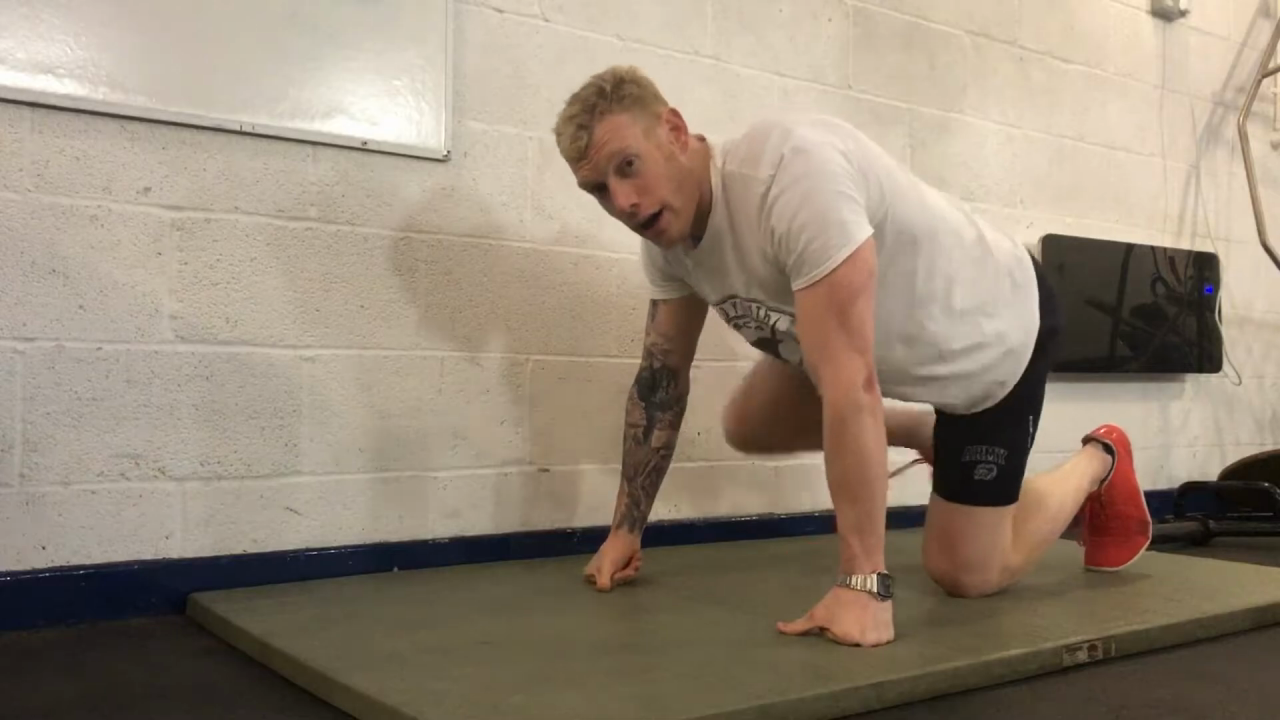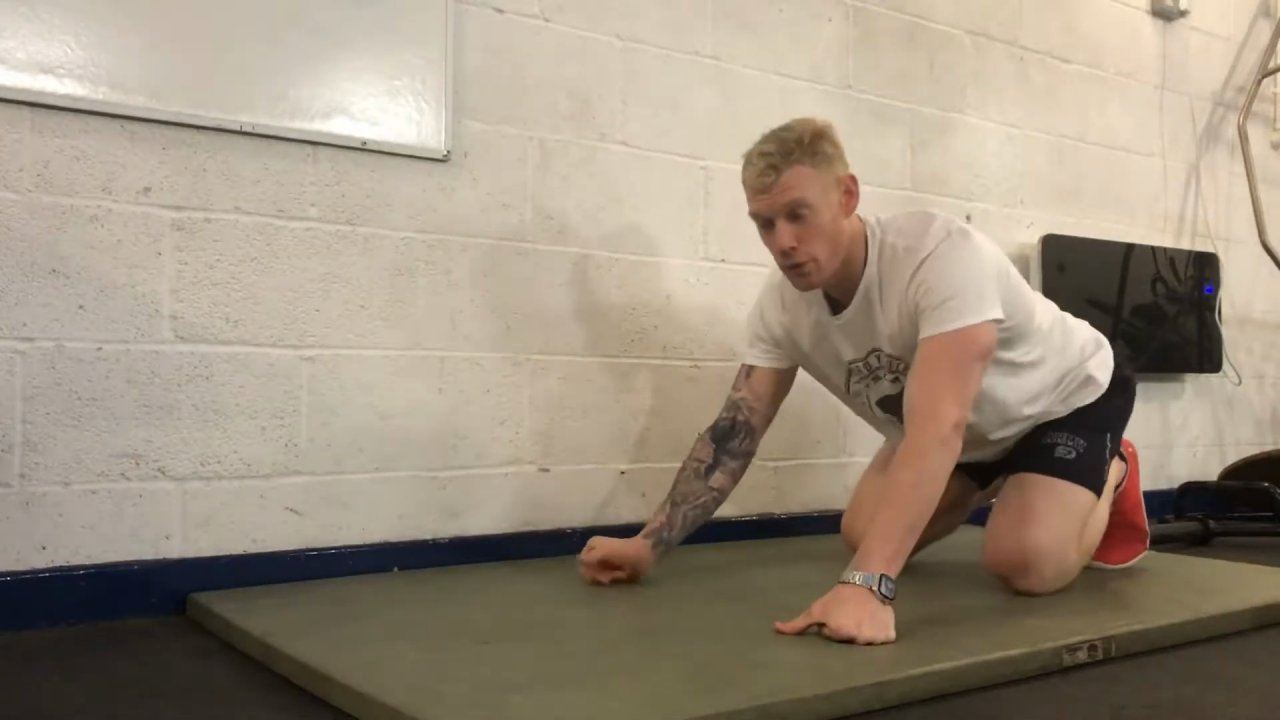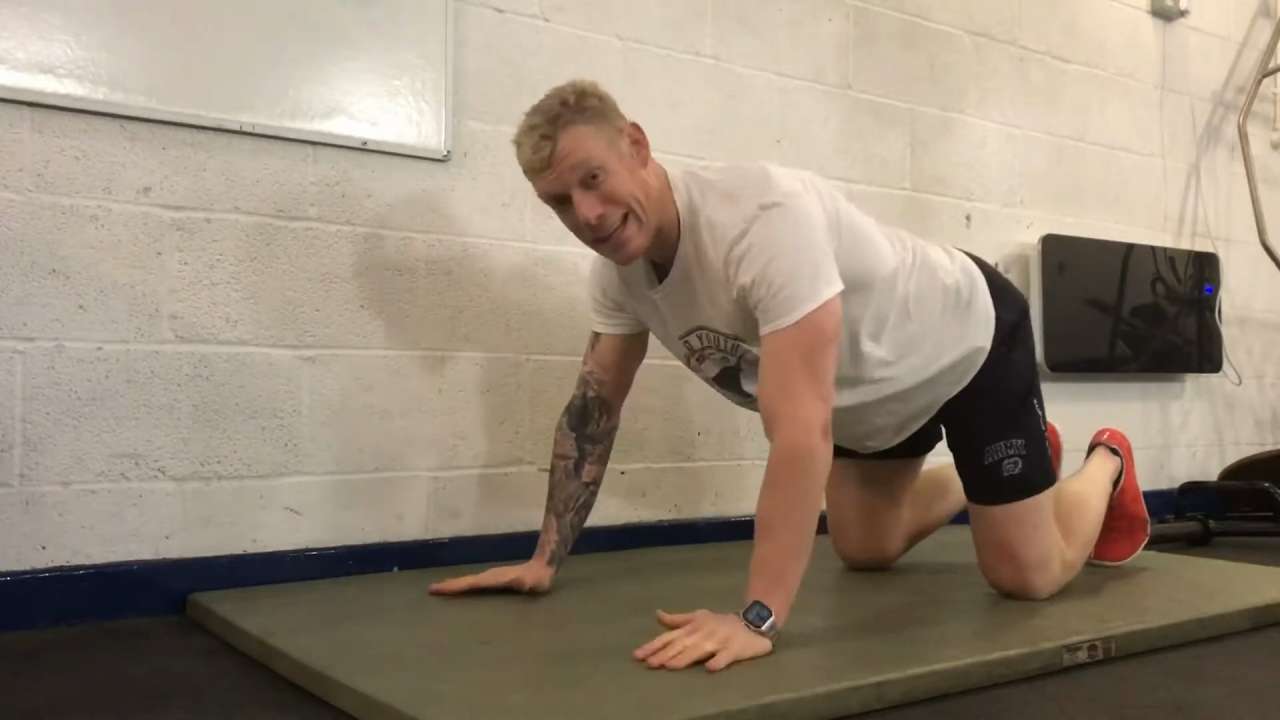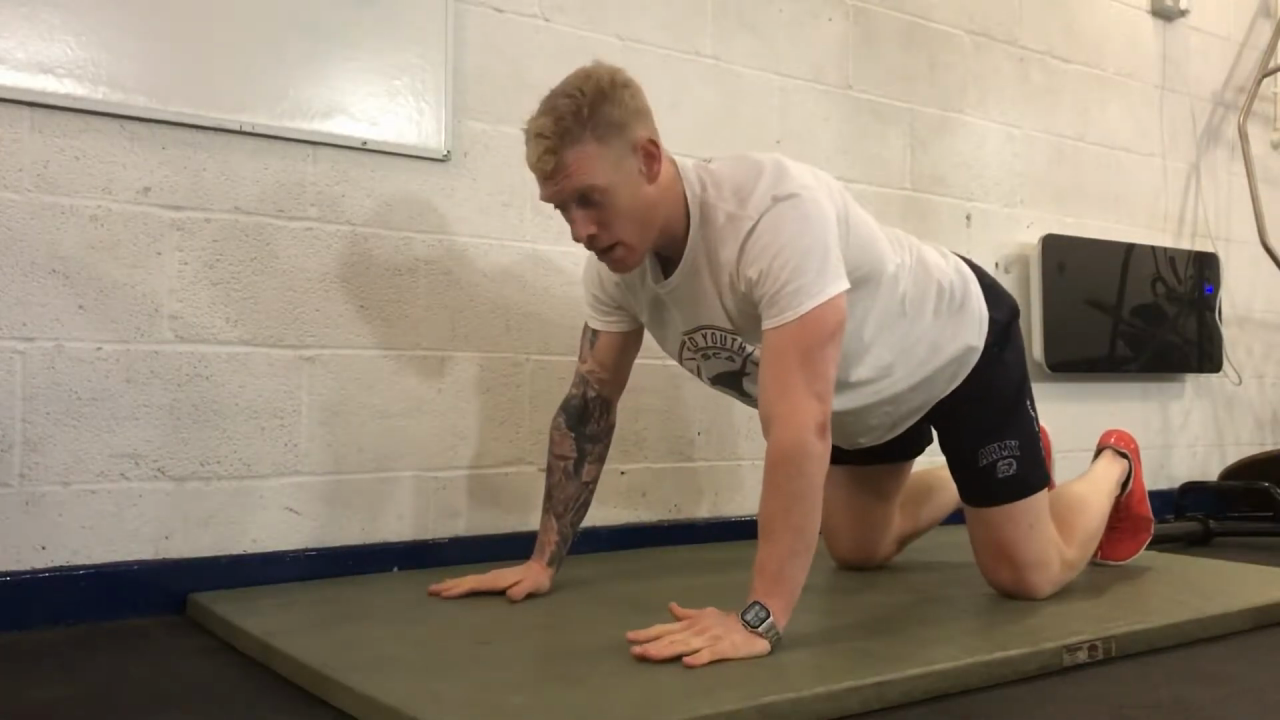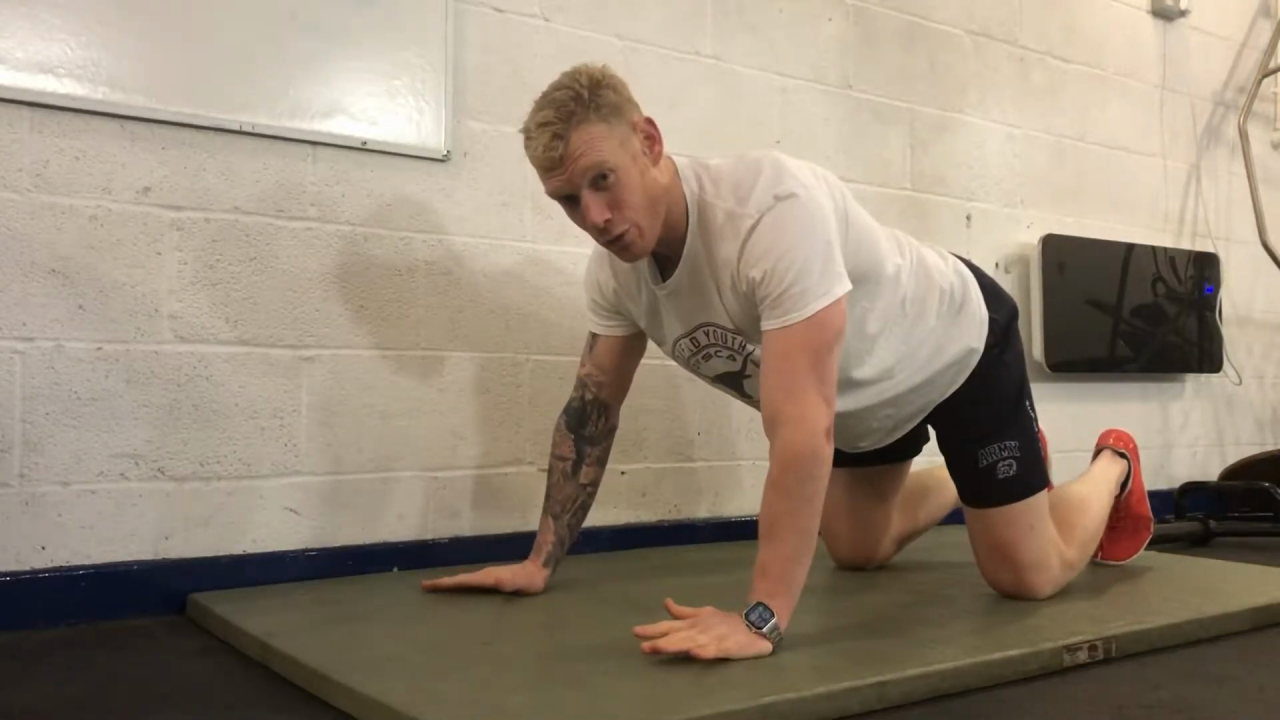
dt=1s
person 1, frame 1
left shoulder: (792, 172)
right shoulder: (668, 227)
left elbow: (851, 384)
right elbow: (661, 376)
left wrist: (864, 584)
right wrist: (626, 528)
left hip: (989, 325)
right hip: (901, 322)
left knee: (965, 574)
right knee: (747, 428)
left ankle: (1097, 463)
right ankle: (931, 435)
person 1, frame 2
left shoulder: (944, 255)
right shoulder: (782, 305)
left elbow: (938, 427)
right elbow: (735, 431)
left wrist: (867, 585)
right wrist: (648, 544)
left hip: (1071, 395)
right hip: (969, 432)
left knee: (1026, 563)
right knee: (866, 538)
left ankle: (1109, 478)
right ankle: (994, 484)
person 1, frame 3
left shoulder: (765, 220)
right shoulder: (618, 267)
left elbow: (801, 433)
right elbow: (594, 407)
left wrist: (757, 616)
right wrist: (546, 559)
left hip: (966, 343)
right hip: (873, 388)
left knee: (1027, 575)
right knee: (865, 551)
left ankle: (1106, 465)
right ankle: (1006, 470)
person 1, frame 4
left shoulder: (774, 213)
right shoulder: (614, 261)
left elbow: (798, 428)
right elbow: (590, 404)
left wrist: (759, 619)
right wrist: (543, 560)
left hip: (958, 343)
right hip: (868, 386)
left knee: (1027, 574)
right knee: (857, 551)
left ankle: (1114, 466)
right ankle: (992, 472)
person 1, frame 5
left shoulder: (774, 212)
right shoulder: (614, 268)
left elbow: (802, 430)
right elbow: (592, 408)
left wrist: (760, 618)
right wrist: (540, 561)
left hip: (957, 347)
right hip: (867, 388)
left knee: (1029, 574)
right knee: (858, 551)
left ankle: (1113, 467)
right ankle: (973, 478)
